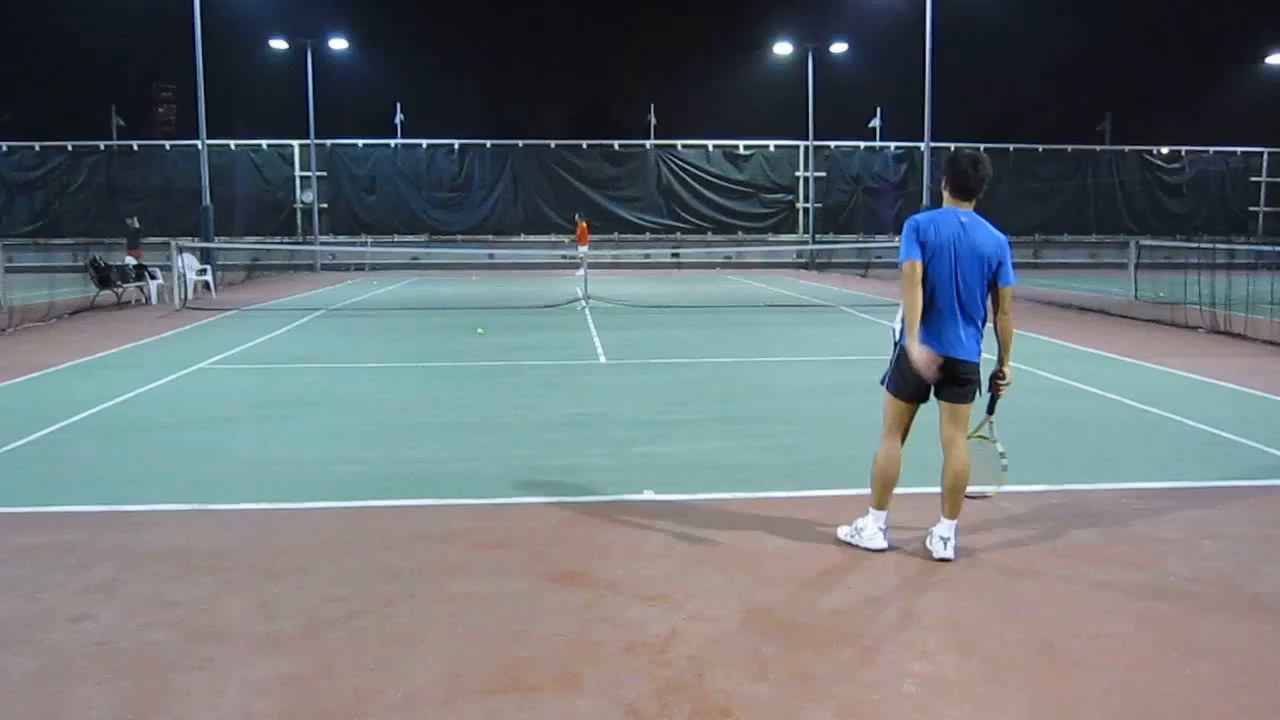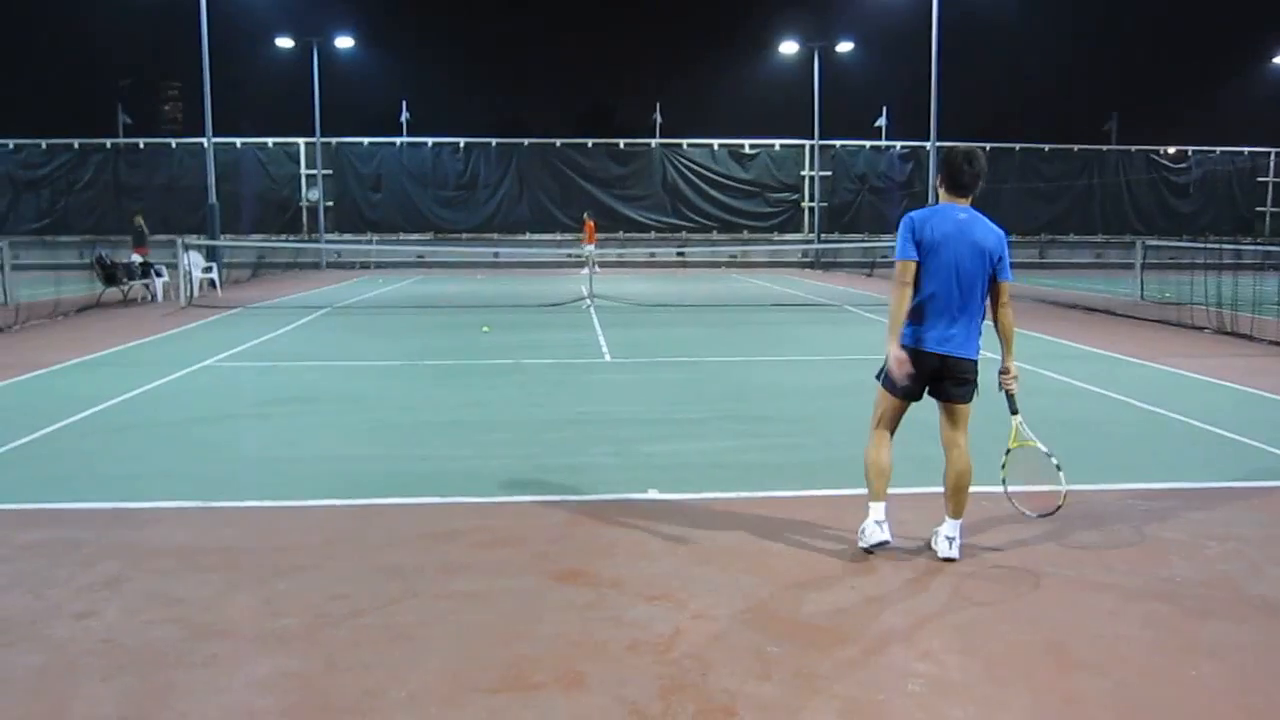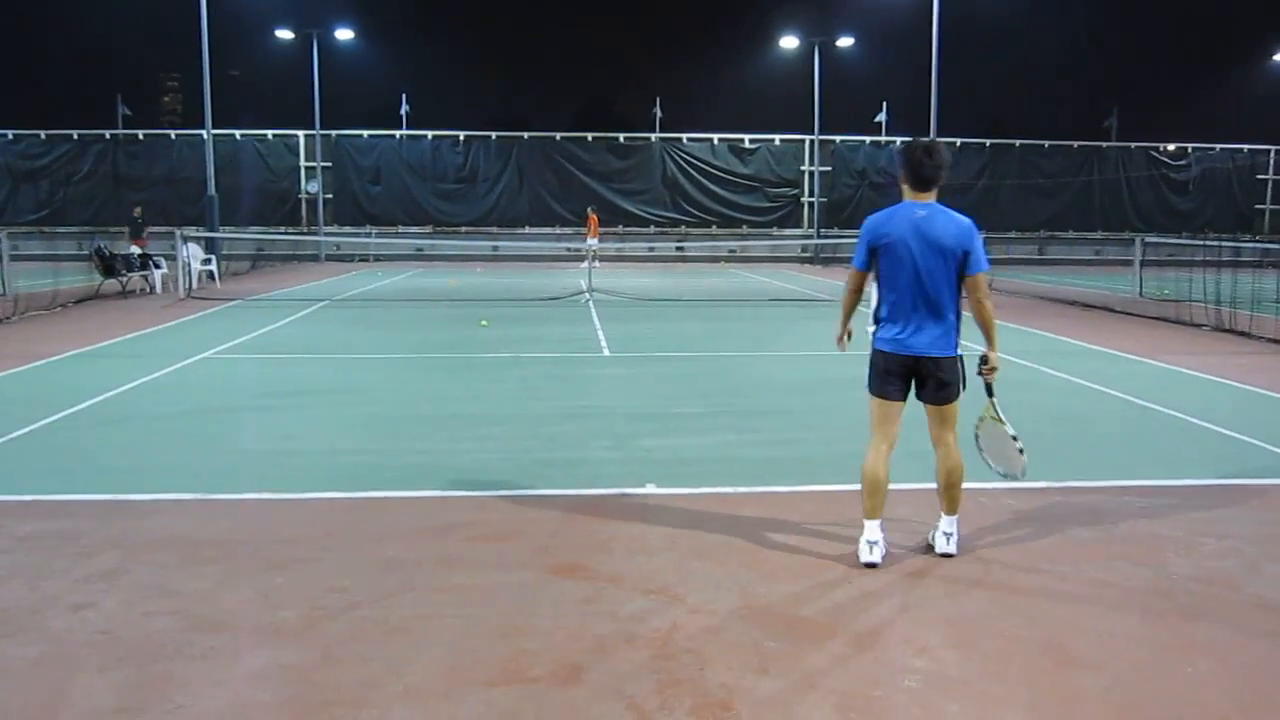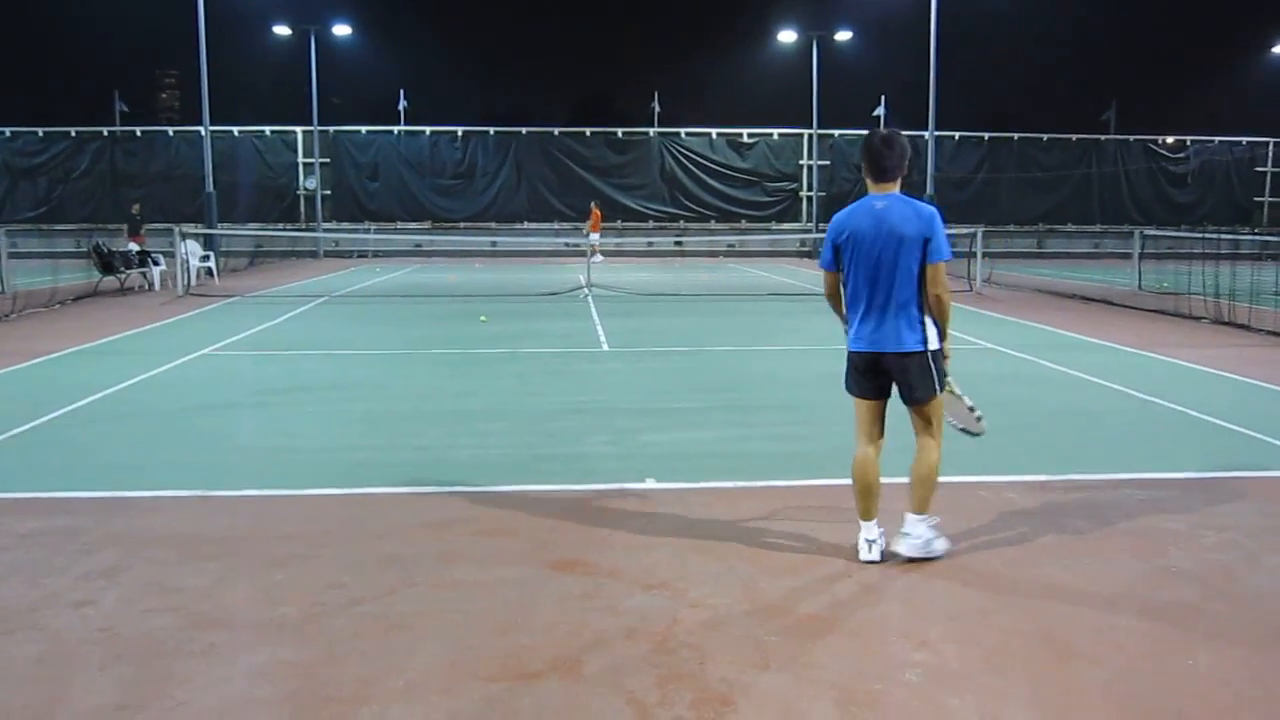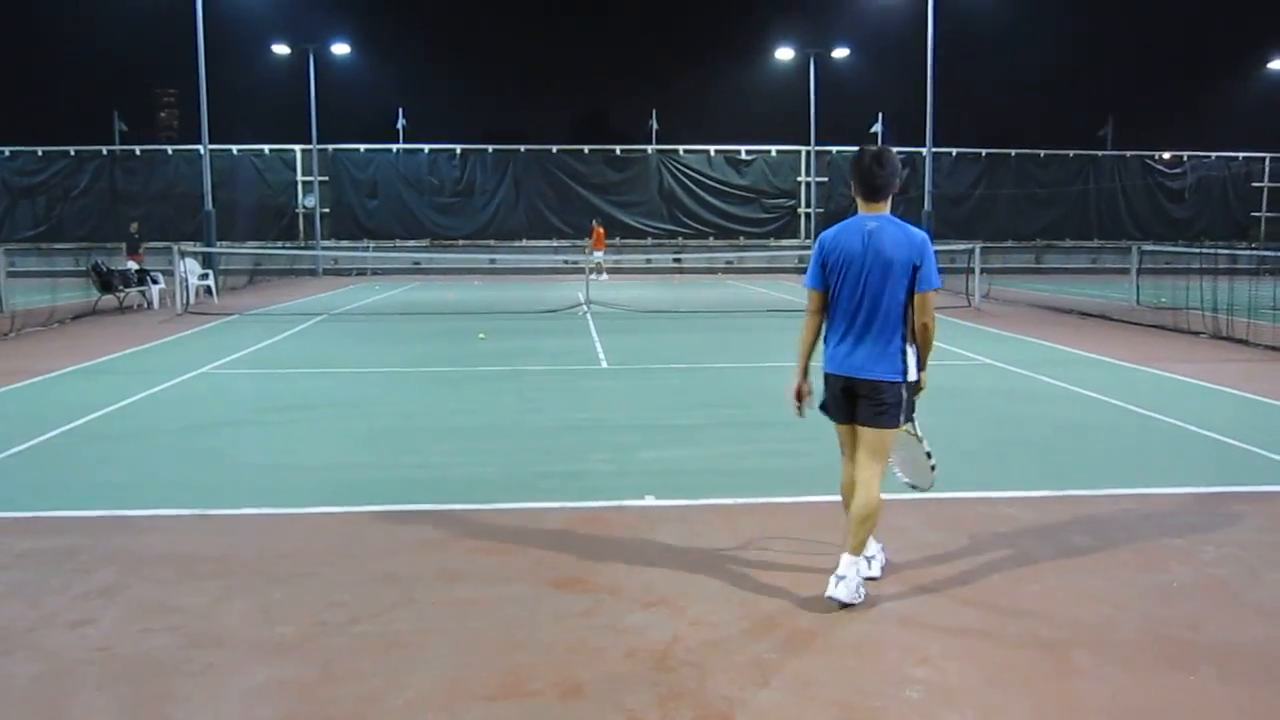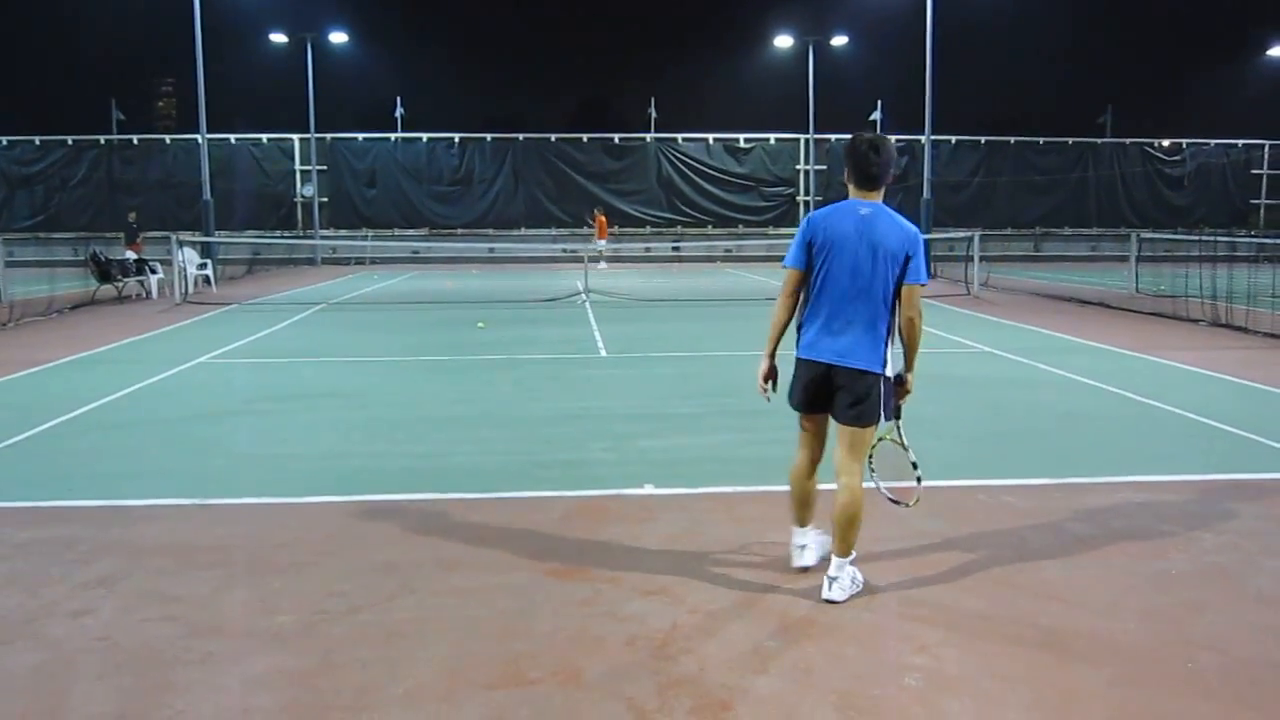
dt=0.3s
person 1, frame 1
left shoulder: (919, 225)
right shoulder: (996, 240)
left elbow: (912, 282)
right elbow: (1003, 310)
left wrist: (914, 341)
right wrist: (1004, 362)
left hip: (919, 350)
right hip: (964, 355)
left knee: (892, 437)
right knee: (956, 444)
left ankle: (874, 526)
right ankle: (945, 535)
person 1, frame 2
left shoulder: (916, 222)
right shoulder: (994, 236)
left elbow: (903, 283)
right elbow: (1002, 305)
left wrist: (893, 342)
right wrist: (1008, 359)
left hip: (914, 347)
right hip: (963, 353)
left knee: (880, 432)
right knee: (956, 444)
left ankle: (877, 520)
right ankle: (950, 534)
person 1, frame 3
left shoulder: (876, 225)
right shoulder: (962, 228)
left elbow: (854, 288)
right elbow: (979, 297)
left wrist: (843, 323)
right wrist: (991, 347)
left hip: (890, 349)
right hip: (942, 350)
left knee: (880, 443)
right knee: (946, 443)
left ankle: (872, 538)
right ankle: (948, 531)
person 1, frame 4
left shoulder: (841, 222)
right shoulder: (925, 217)
left elbow: (831, 291)
right elbow: (937, 291)
right wrist: (944, 336)
left hip: (863, 348)
right hip: (913, 345)
left knee: (868, 443)
right knee: (929, 437)
left ankle: (869, 535)
right ankle: (916, 530)
person 1, frame 5
left shoulder: (830, 240)
right shoulder: (915, 243)
left elbow: (813, 313)
right elbow: (923, 319)
left wrist: (801, 372)
right wrist: (921, 367)
left hip: (839, 370)
right hip: (888, 373)
left knee: (853, 465)
right knee: (870, 474)
left ankle: (864, 552)
right ankle: (846, 574)
person 1, frame 6
left shoulder: (816, 222)
right shoulder: (907, 235)
left elbow: (789, 295)
right elbow: (910, 315)
left wrist: (768, 353)
right wrist: (909, 370)
left hip: (812, 358)
right hip: (866, 366)
left knee: (807, 450)
right knee: (849, 471)
left ankle: (804, 540)
right ankle: (839, 573)
